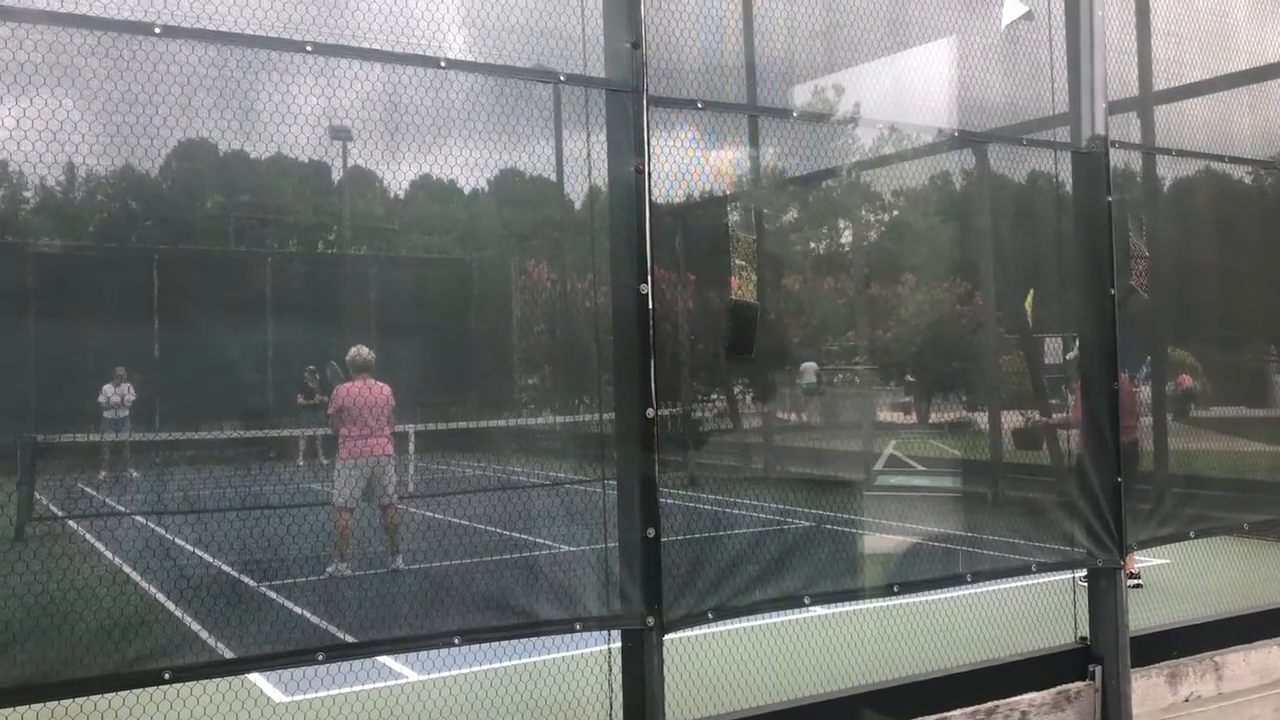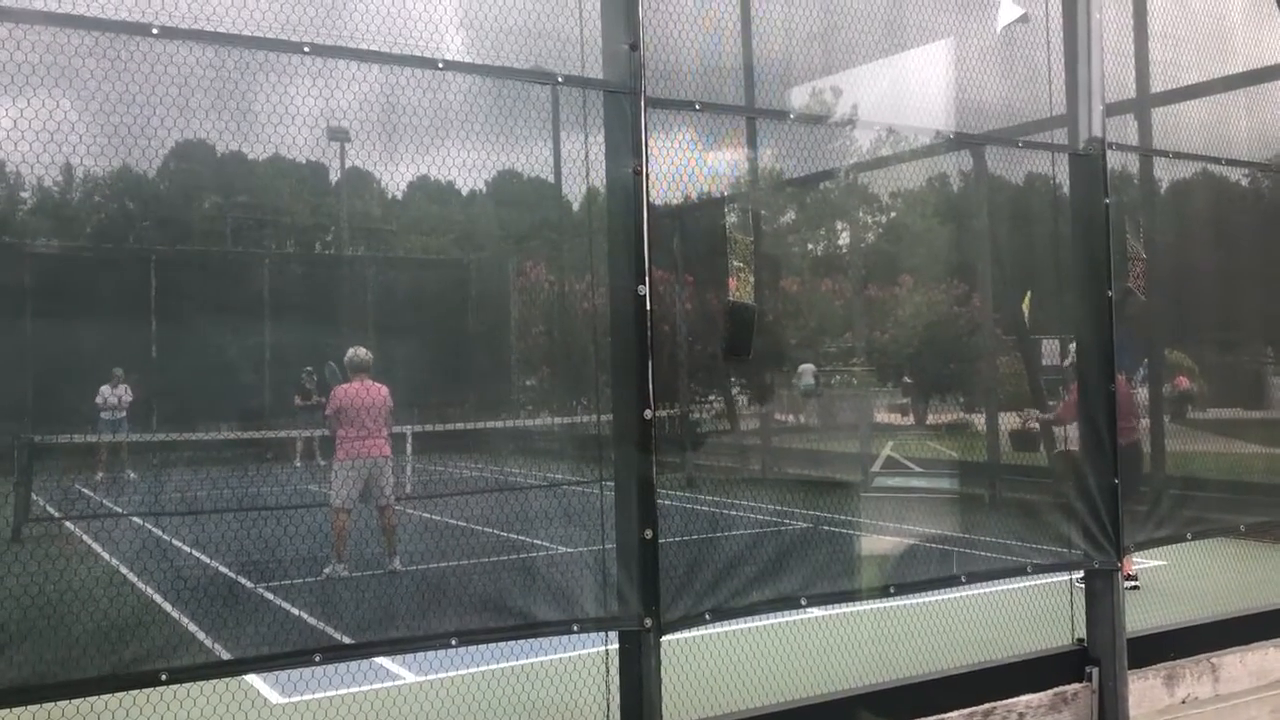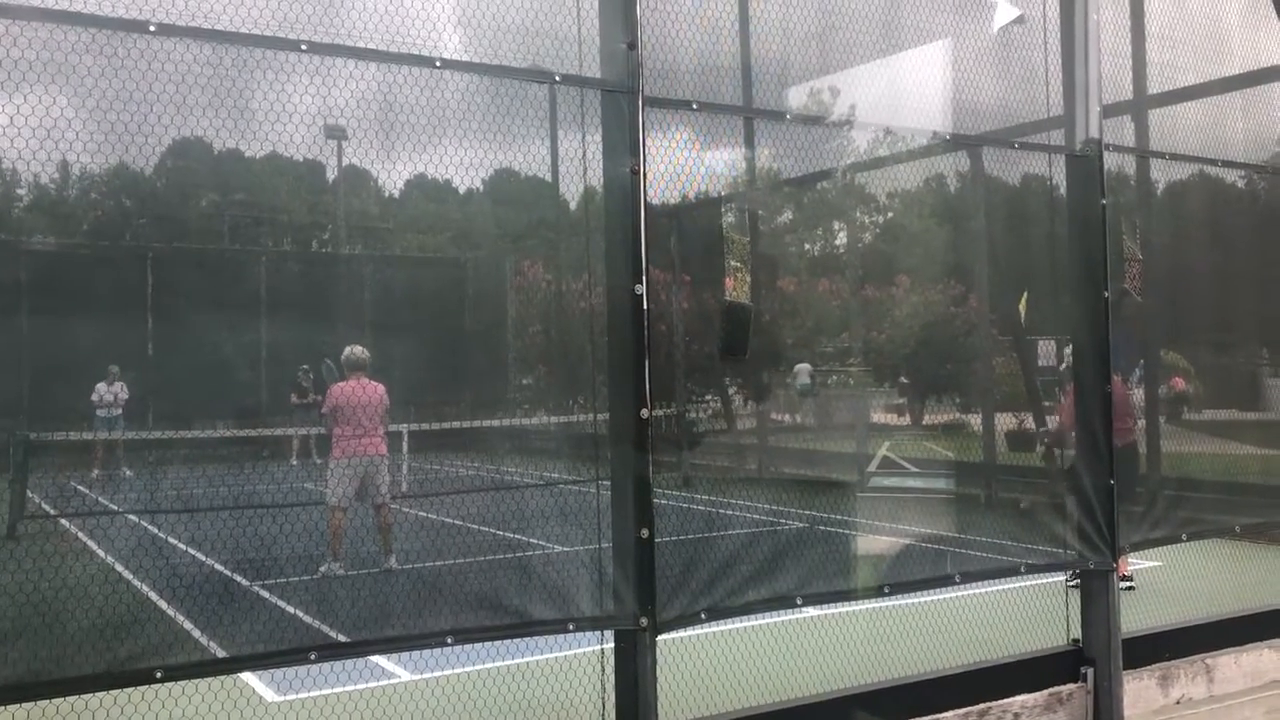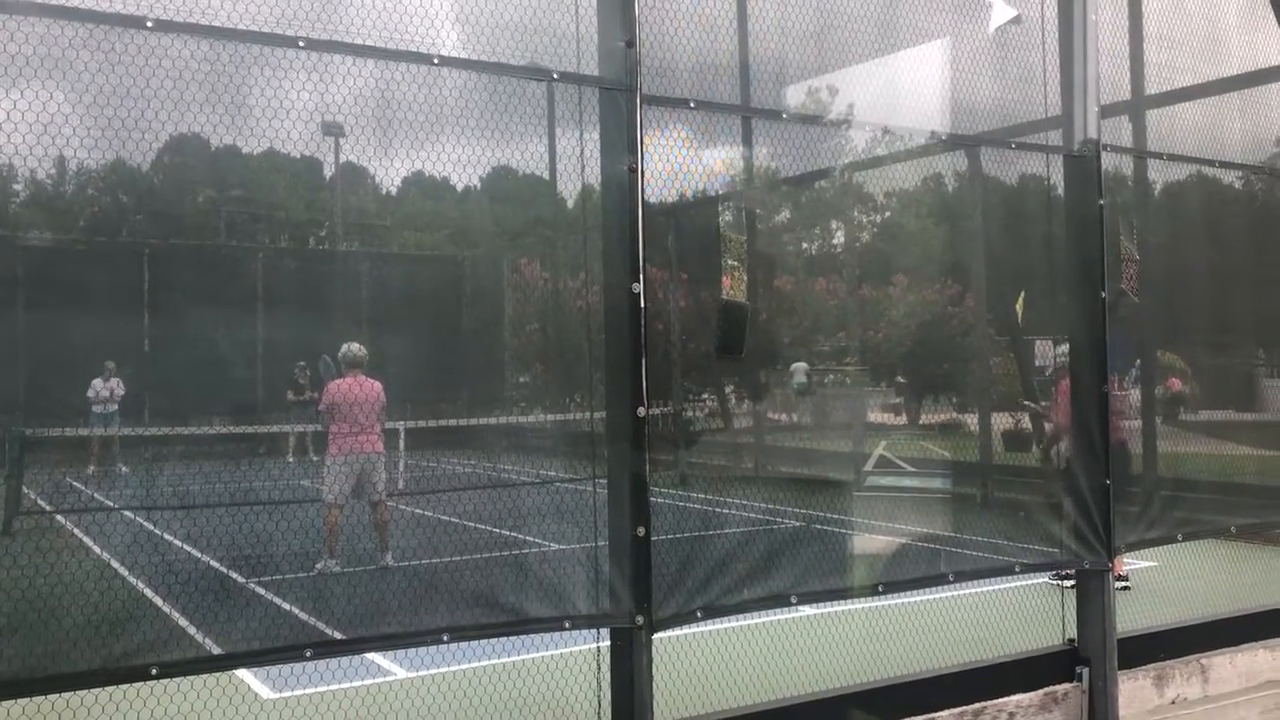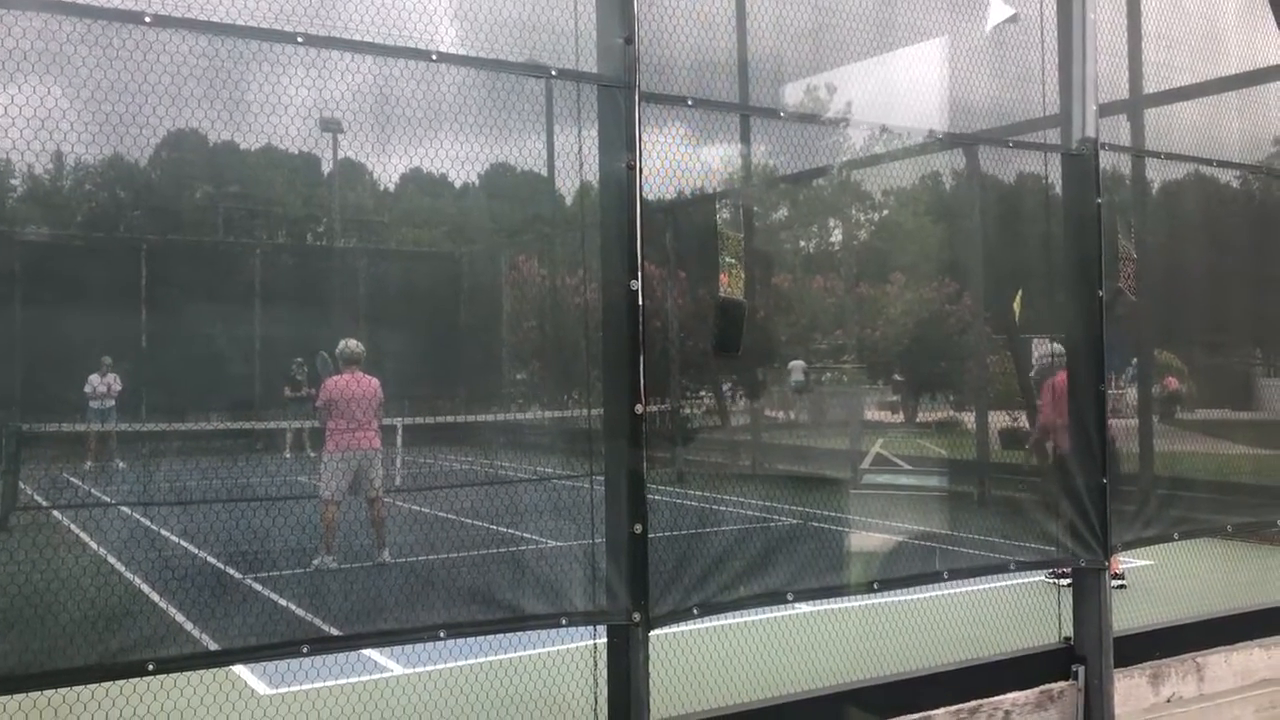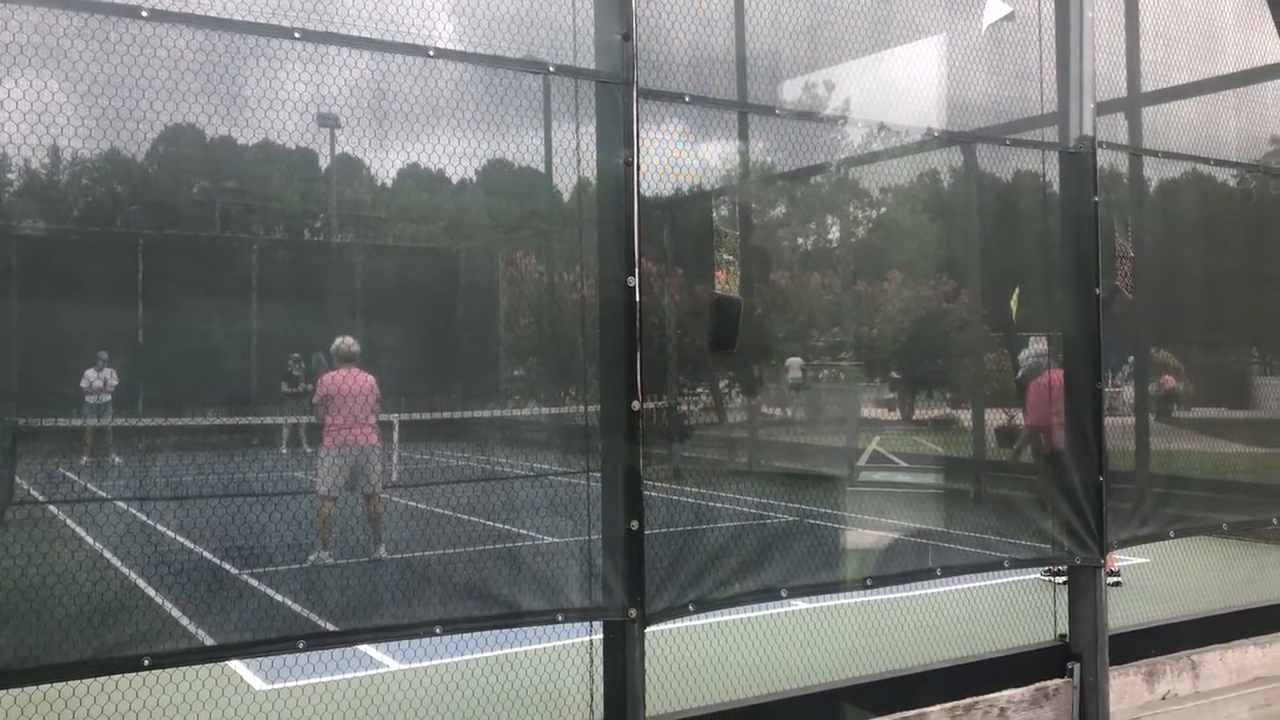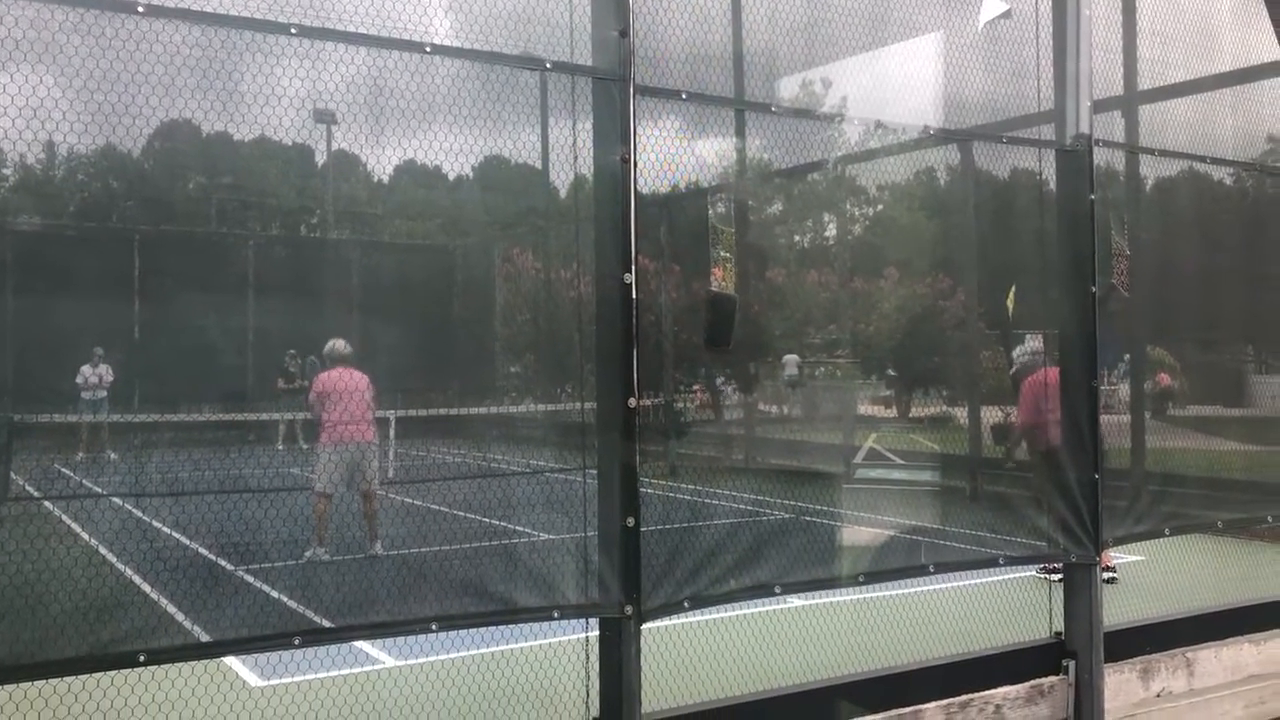
dt=0.2s
person 1, frame 1
right shoulder: (1124, 379)
left elbow: (1077, 421)
right elbow: (1133, 414)
left wrist: (1048, 422)
right hip: (1127, 448)
right ankle: (1130, 569)
person 1, frame 2
right shoulder: (1121, 380)
left elbow: (1063, 417)
right elbow: (1135, 416)
left wrist: (1040, 417)
right hip: (1131, 450)
right ankle: (1128, 571)
person 1, frame 3
left shoulder: (1077, 387)
right shoulder: (1117, 381)
left elbow: (1065, 427)
right elbow: (1131, 418)
left wrist: (1048, 444)
right hip: (1127, 451)
right ankle: (1123, 572)
person 1, frame 4
left shoulder: (1066, 386)
left elbow: (1061, 427)
right elbow: (1117, 414)
left wrist: (1046, 448)
right hip: (1117, 450)
left ankle: (1071, 570)
right ankle: (1118, 571)
person 1, frame 5
left shoulder: (1052, 384)
left elbow: (1046, 426)
left wrist: (1033, 446)
left hip: (1071, 453)
left ankle: (1067, 569)
right ankle: (1115, 570)
person 1, frame 6
left shoulder: (1038, 384)
left elbow: (1034, 425)
left wrist: (1018, 448)
left hip: (1061, 450)
left ankle: (1062, 566)
right ankle: (1110, 566)
person 1, frame 7
left shoulder: (1030, 384)
right shoulder: (1062, 375)
left elbow: (1025, 425)
left hip: (1054, 449)
left ankle: (1057, 565)
right ankle: (1106, 564)
person 2, frame 1
left shoulder: (341, 392)
right shoulder: (385, 390)
left elbow: (336, 427)
left hip: (351, 455)
right hip: (383, 453)
left knee: (343, 508)
right knee: (389, 505)
left ankle: (342, 562)
right ankle: (395, 557)
person 2, frame 2
left shoulder: (339, 393)
right shoulder: (384, 391)
left elbow: (334, 428)
right elbow: (388, 425)
left hip: (349, 457)
right hip: (380, 455)
left knee: (341, 509)
right knee: (386, 507)
left ankle: (339, 564)
right ankle: (393, 559)
person 2, frame 3
left shoulder: (335, 391)
right shoulder: (380, 390)
left elbow: (331, 427)
right elbow: (384, 424)
left hip: (345, 455)
right hip: (376, 453)
left knee: (337, 508)
right knee: (382, 505)
left ankle: (335, 562)
right ankle: (389, 557)
person 2, frame 4
left shoulder: (333, 388)
right shoulder: (377, 387)
left elbow: (327, 423)
right elbow: (381, 420)
left hip: (341, 452)
right hip: (373, 450)
left knee: (333, 505)
right knee: (379, 502)
left ankle: (331, 559)
right ankle: (385, 554)
person 2, frame 5
left shoulder: (330, 384)
right shoulder: (374, 384)
left elbow: (324, 420)
right elbow: (379, 417)
left hip: (339, 448)
right hip: (370, 446)
left knee: (330, 501)
right knee: (376, 499)
left ankle: (328, 555)
right ankle: (382, 550)
person 2, frame 6
left shoulder: (326, 380)
right shoulder: (370, 380)
left elbow: (321, 416)
left hip: (337, 443)
right hip: (368, 441)
left knee: (326, 496)
right knee: (372, 495)
left ankle: (324, 551)
right ankle: (378, 547)
person 2, frame 7
left shoulder: (321, 380)
right shoulder: (364, 379)
left elbow: (317, 415)
left hip: (335, 440)
right hip: (366, 438)
left knee: (323, 494)
right knee: (369, 492)
left ankle: (320, 547)
right ankle: (374, 543)
